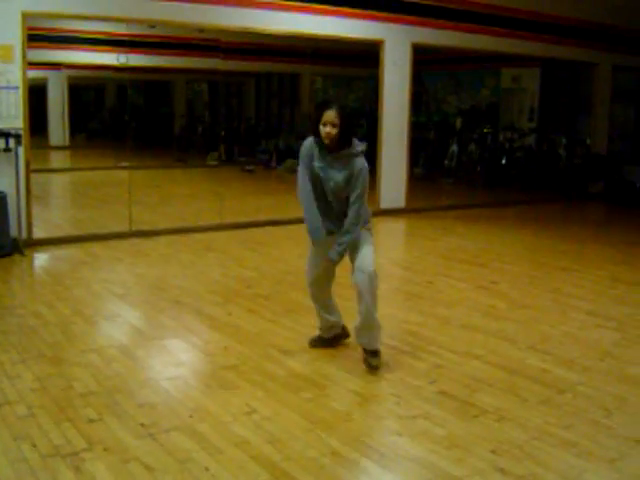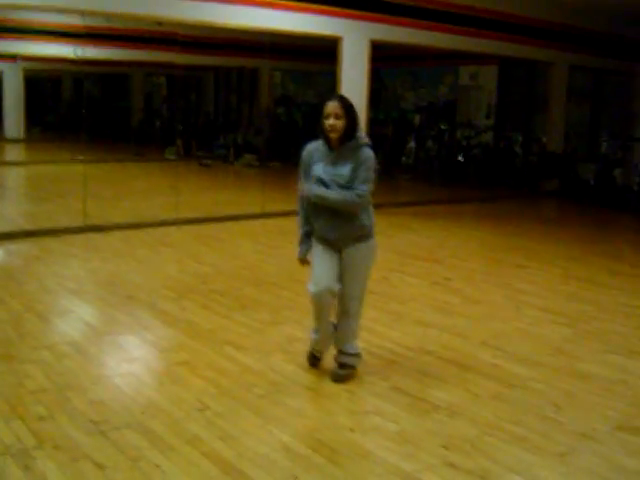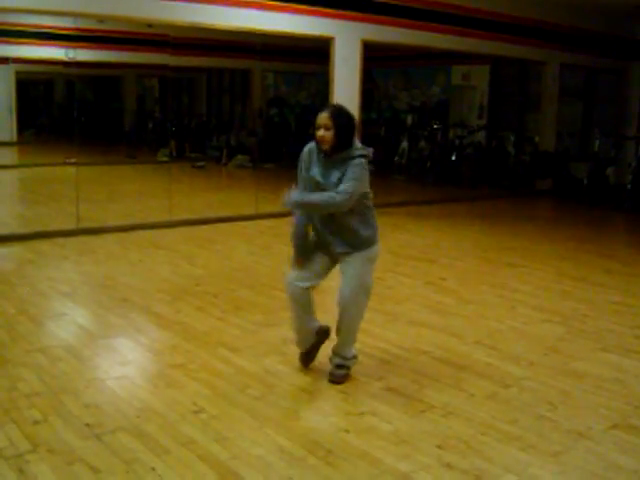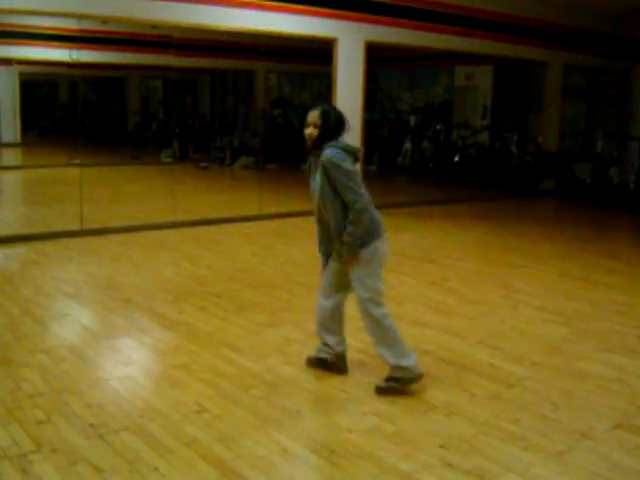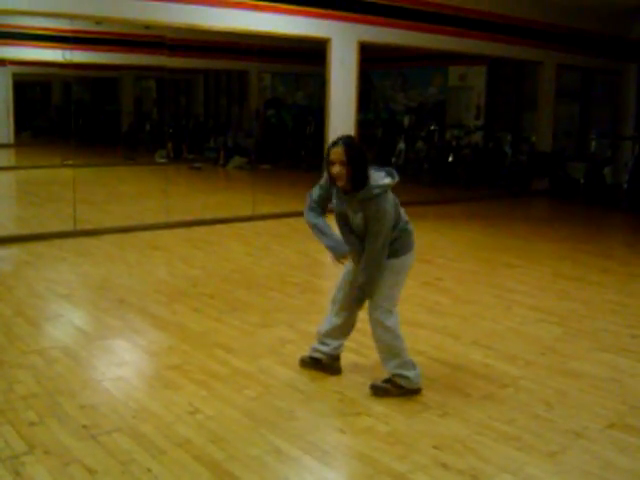
dt=0.7s
person 1, frame 1
left shoulder: (357, 163)
right shoulder: (310, 147)
left elbow: (356, 208)
right elbow: (305, 190)
left wrist: (341, 248)
right wrist: (316, 231)
left hip: (357, 229)
right hip: (326, 231)
left knee: (366, 274)
right knee: (316, 282)
left ankle: (369, 342)
right ankle: (332, 329)
person 1, frame 2
left shoulder: (364, 155)
right shoulder: (312, 152)
left elbow: (356, 200)
right elbow: (305, 200)
left wrist: (315, 193)
right wrist: (304, 243)
left hip: (358, 239)
right hip: (324, 238)
left knee: (351, 298)
right knee: (322, 290)
left ankle: (347, 356)
right ankle: (319, 344)
person 1, frame 3
left shoulder: (357, 164)
right shoulder: (309, 154)
left elbow: (339, 200)
right elbow: (305, 203)
left wrist: (295, 199)
right wrist: (300, 244)
left hip: (360, 244)
right hip: (325, 240)
left knee: (350, 304)
right knee: (296, 283)
left ankle: (343, 359)
right ankle: (312, 335)
person 1, frame 4
left shoulder: (331, 157)
right shoulder: (319, 158)
left elbow: (359, 204)
left wrist: (350, 244)
right wrist: (327, 251)
left hip: (364, 244)
right hip: (343, 245)
left knee: (371, 306)
right knee: (328, 296)
left ankle: (405, 369)
right ankle: (331, 353)
person 1, frame 5
left shoulder: (378, 199)
right shoulder: (333, 182)
left elbow: (376, 248)
right elbow: (312, 209)
left wrist: (363, 287)
right wrist: (333, 243)
left hip: (393, 252)
right hip: (362, 251)
left knee: (380, 313)
right knee: (343, 300)
left ankle: (405, 378)
right ankle: (326, 354)
